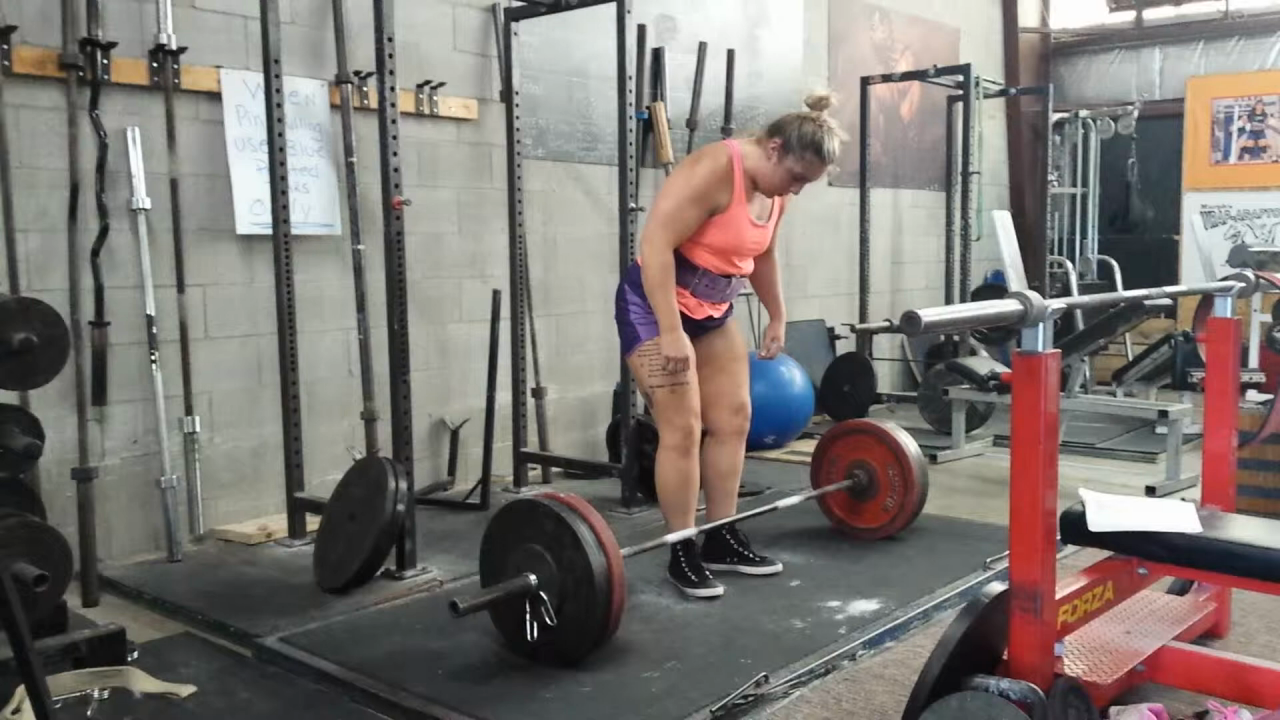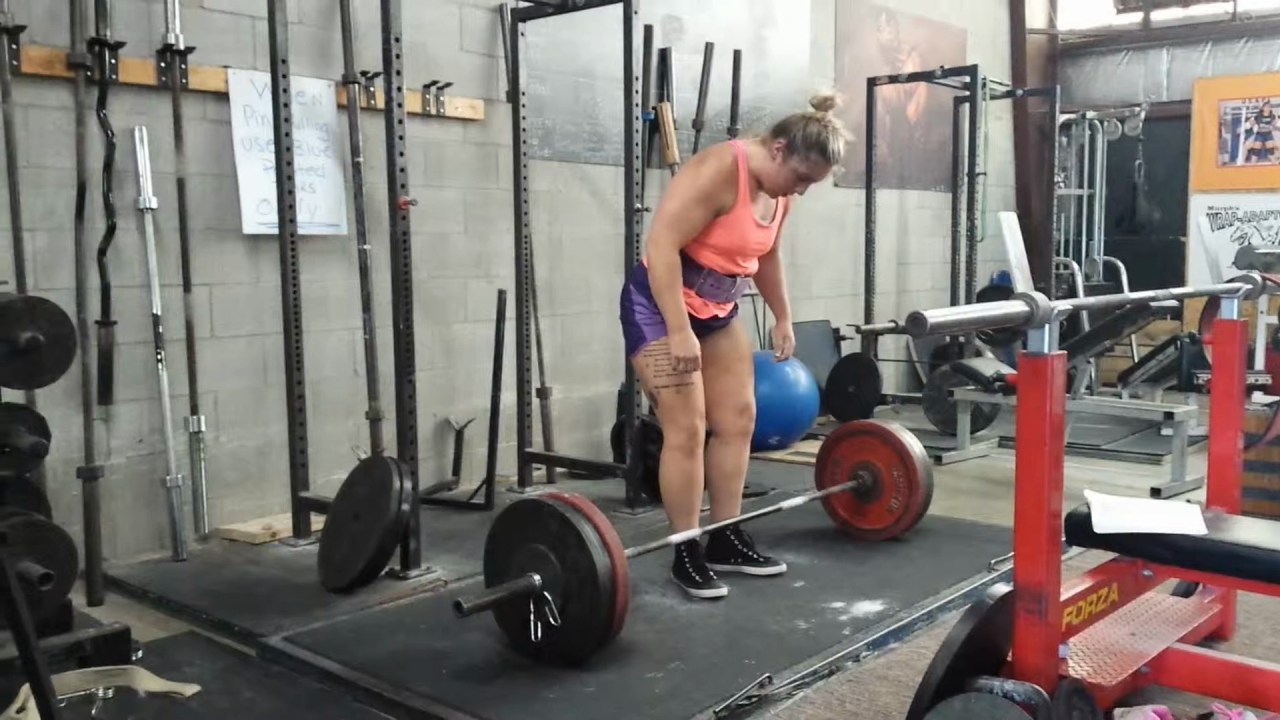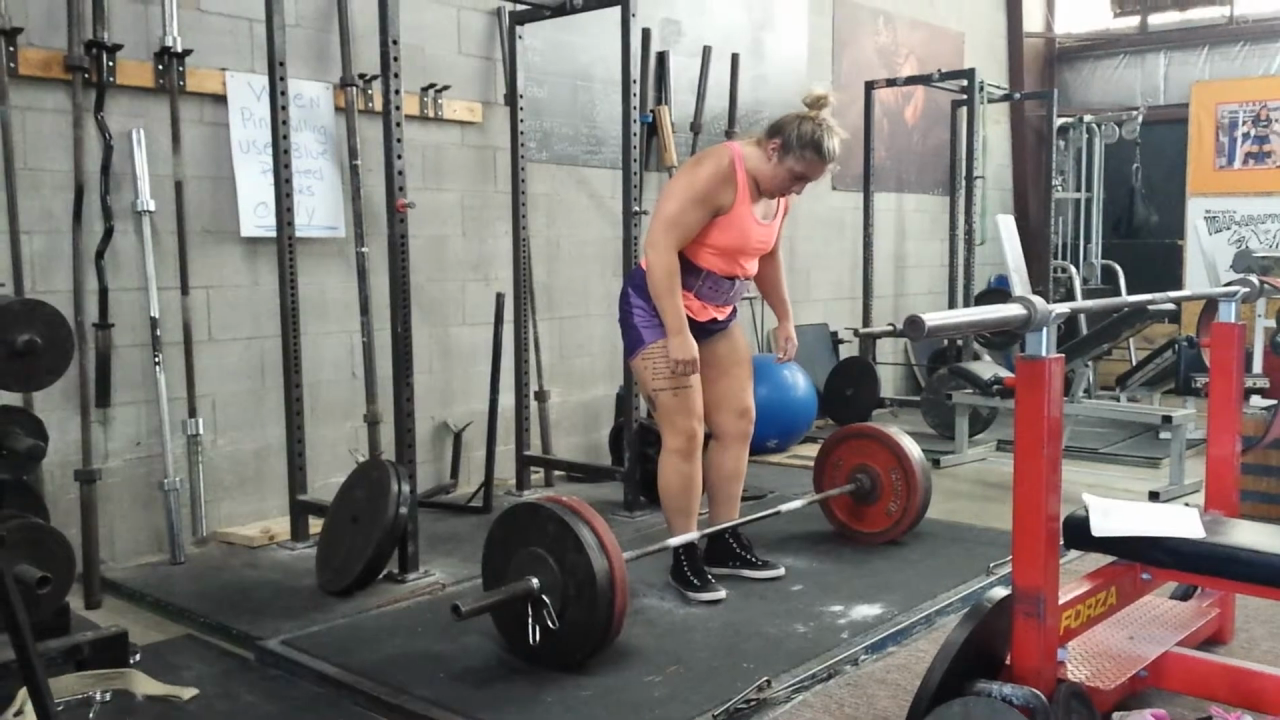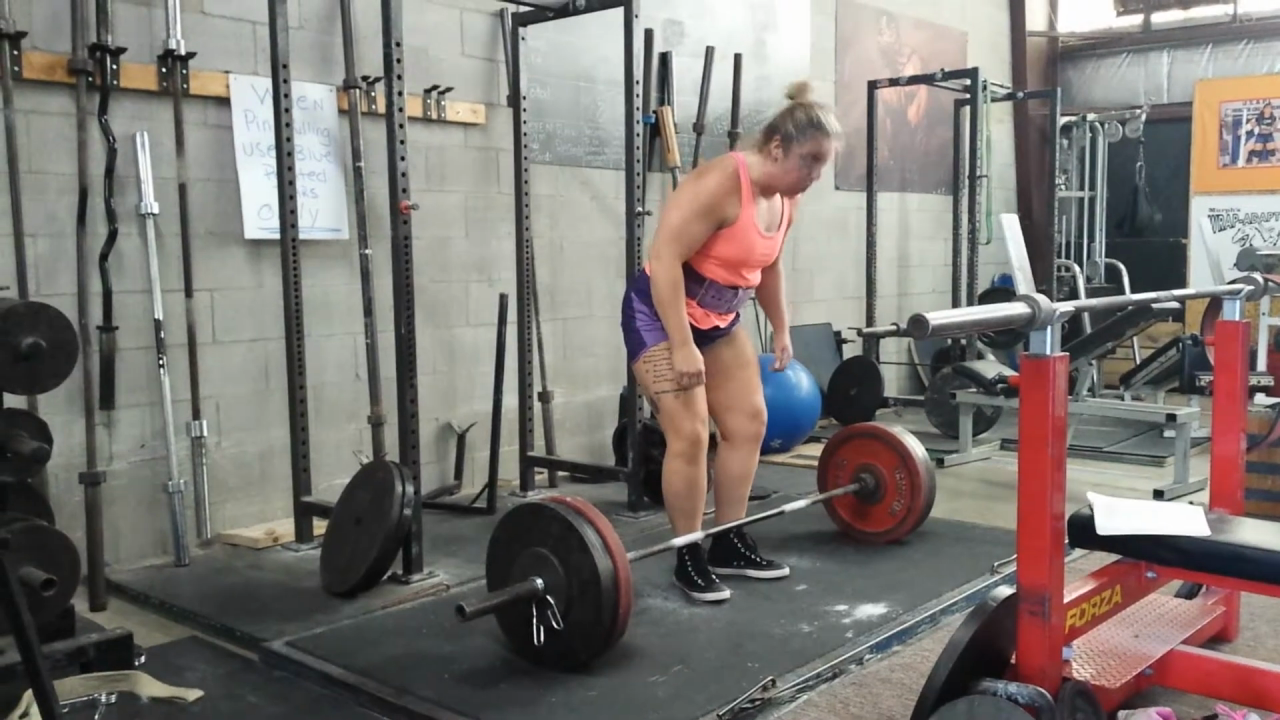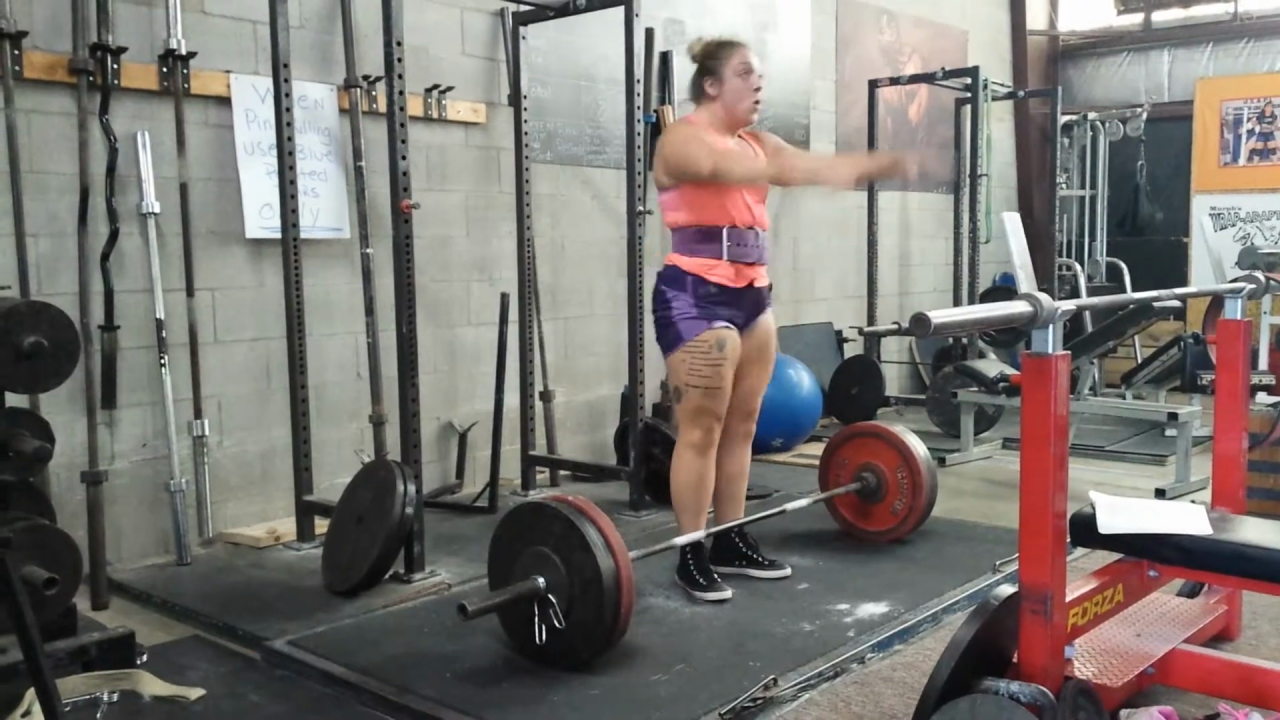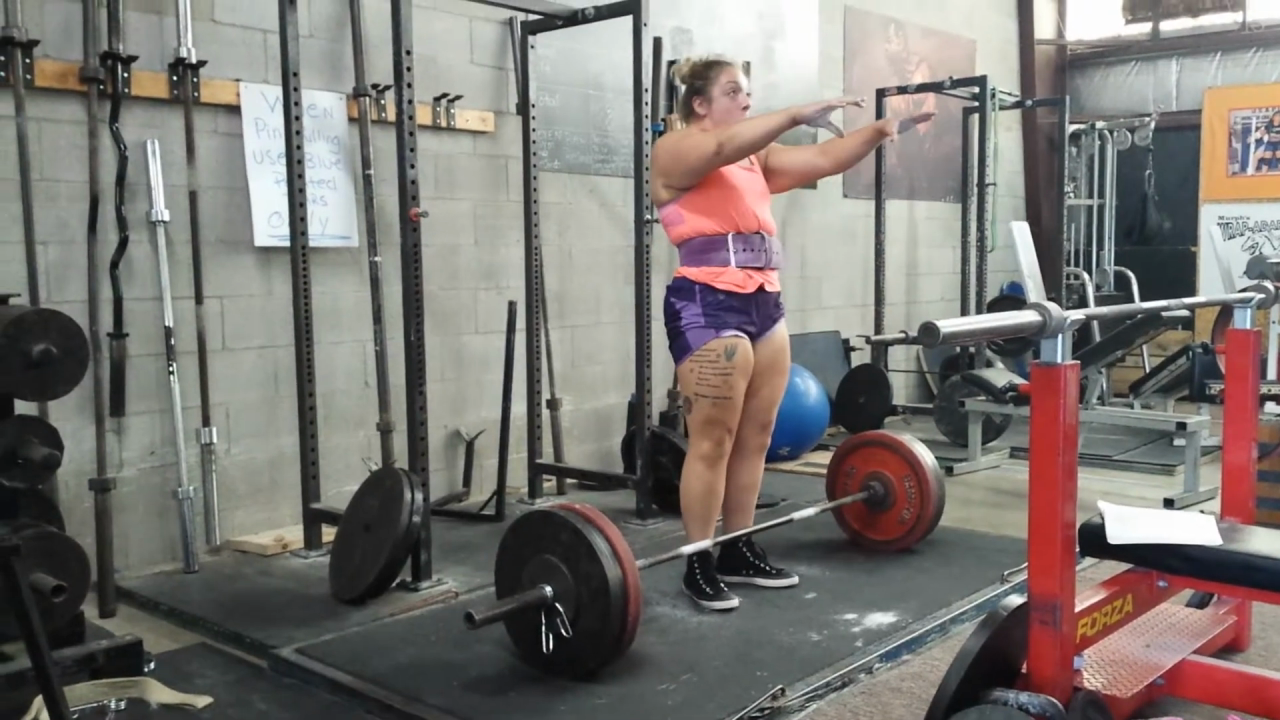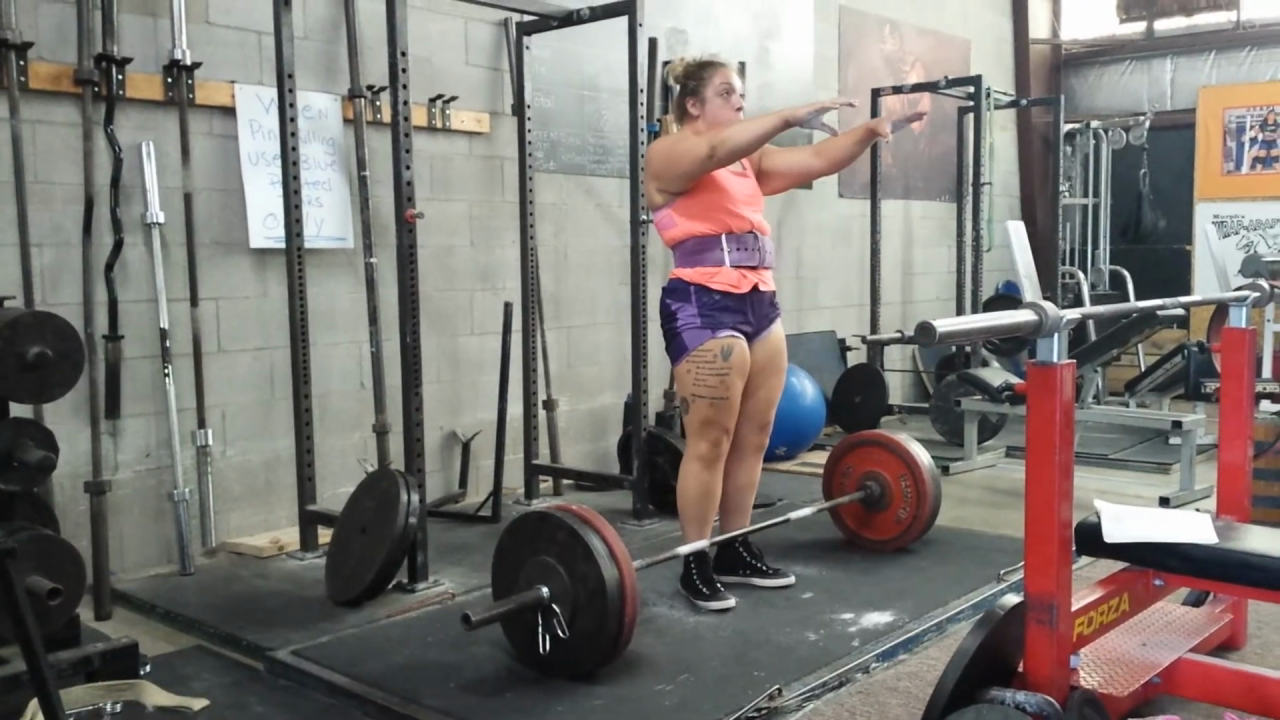
dt=0.4s
person 1, frame 1
left shoulder: (775, 188)
right shoulder: (712, 170)
right elbow: (655, 244)
left wrist: (777, 316)
right wrist: (670, 332)
left hip: (712, 311)
right hip: (654, 305)
left knee: (733, 419)
right knee: (682, 429)
left ankle: (722, 538)
right ankle: (682, 553)
person 1, frame 2
left shoulder: (779, 187)
right shoulder: (717, 171)
right elbow: (661, 244)
left wrist: (783, 317)
right wrist: (678, 331)
left hip: (717, 311)
right hip: (659, 305)
left knee: (737, 420)
right knee: (687, 429)
left ankle: (726, 539)
right ankle: (685, 553)
person 1, frame 3
left shoulder: (777, 189)
right shoulder: (715, 173)
left elbow: (766, 256)
right elbow: (660, 247)
left wrist: (785, 319)
right wrist: (677, 333)
left hip: (717, 314)
right hip: (658, 309)
left knee: (737, 423)
right knee: (685, 432)
left ankle: (725, 542)
right ankle: (684, 557)
person 1, frame 4
left shoulder: (782, 198)
right shoulder: (720, 185)
left elbow: (767, 268)
right elbow: (666, 259)
left wrist: (780, 330)
right wrist: (682, 346)
left hip: (721, 320)
right hip: (659, 313)
left knee: (748, 425)
right knee: (689, 434)
left ankle: (729, 542)
right ankle: (688, 558)
person 1, frame 5
left shoulder: (756, 141)
right shoulder: (683, 137)
left elbow: (820, 167)
right elbow: (725, 167)
left wrist: (883, 165)
right wrist: (806, 173)
left hip: (751, 295)
right hip: (694, 295)
left knee: (741, 425)
right knee: (701, 429)
left ankle: (730, 542)
right ankle: (691, 555)
person 1, frame 6
left shoulder: (755, 158)
right shoulder: (674, 151)
left elbow: (823, 160)
right elbow: (725, 146)
left wrist: (877, 132)
right wrist: (797, 114)
left hip: (764, 304)
right hip: (708, 305)
left knee: (755, 437)
right knee: (712, 441)
left ankle: (739, 551)
right ankle: (698, 564)
person 1, frame 7
left shoulder: (747, 159)
right shoulder: (667, 153)
left elbow: (816, 160)
right elbow: (716, 151)
left wrist: (870, 130)
right wrist: (790, 116)
left hip: (760, 303)
right hip: (704, 306)
left knee: (753, 437)
right knee: (709, 441)
left ankle: (736, 551)
right ankle: (695, 565)
